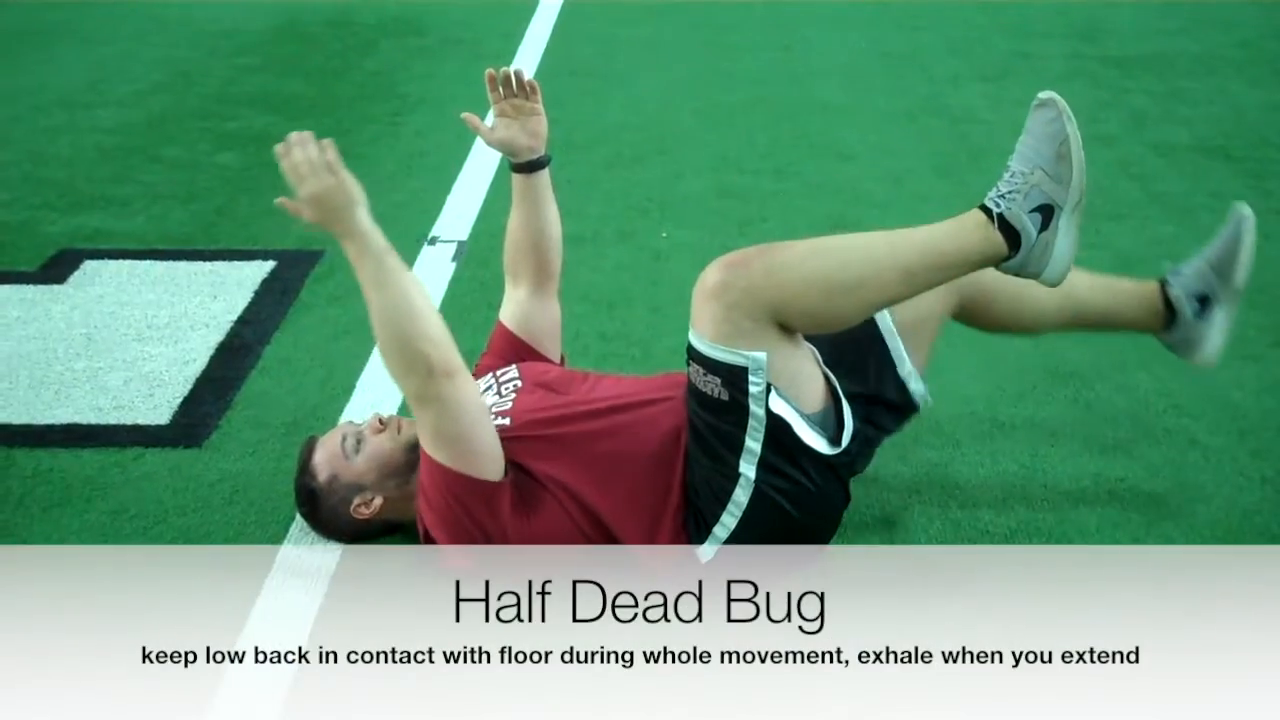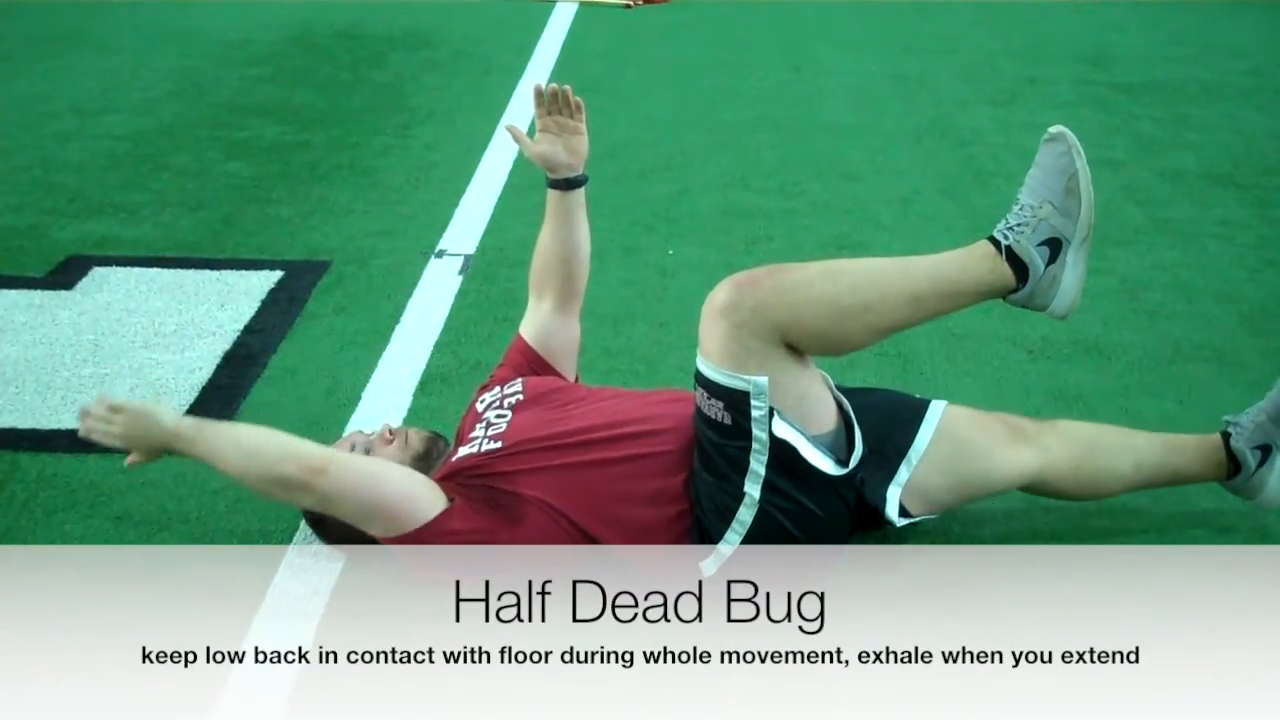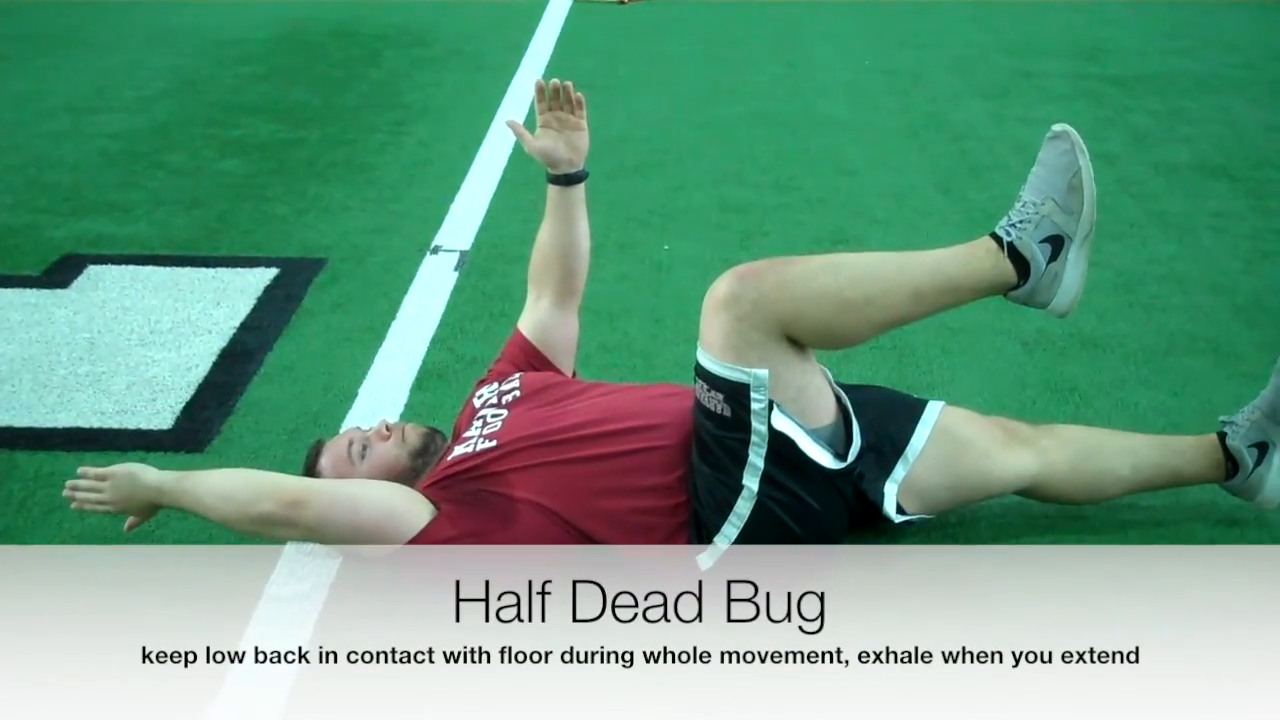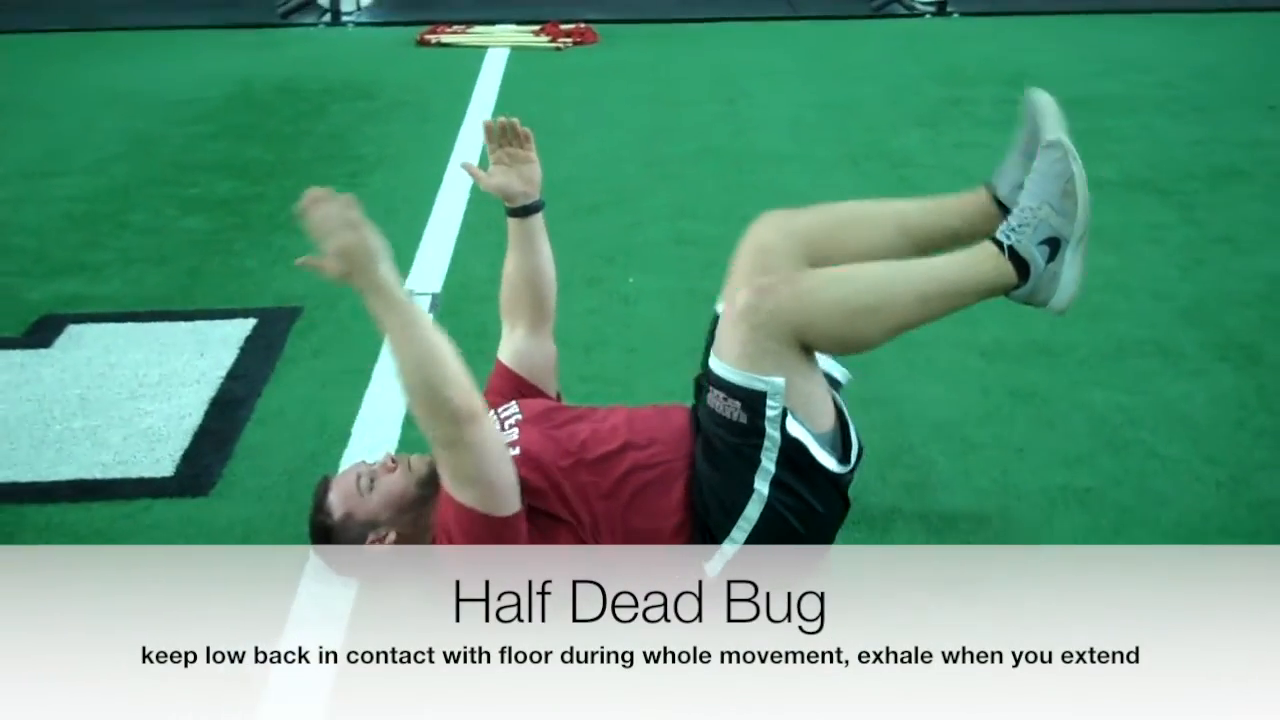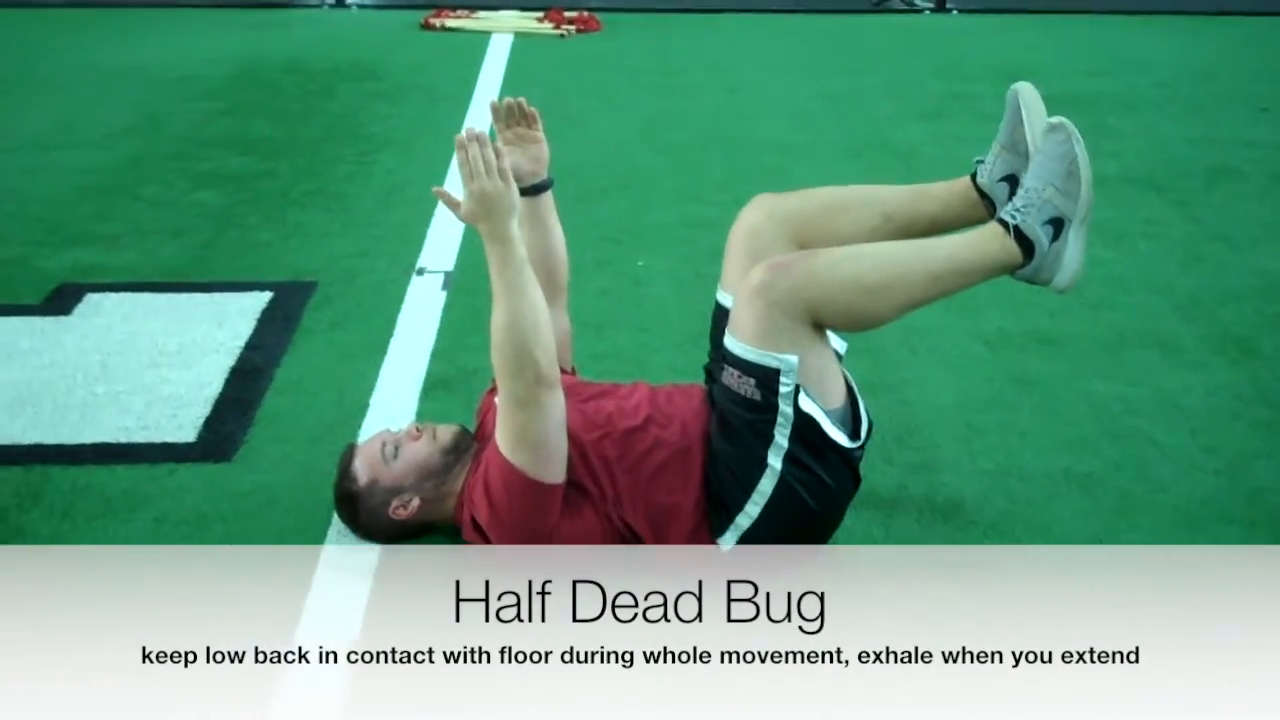
dt=1s
person 1, frame 1
left shoulder: (500, 386)
right shoulder: (455, 507)
left elbow: (532, 282)
right elbow: (431, 379)
left wrist: (527, 159)
right wrist: (352, 227)
left hip: (760, 437)
right hip: (746, 504)
left knee: (940, 263)
right knee: (733, 281)
left ankle: (1169, 306)
right ankle: (1009, 226)
person 1, frame 2
left shoulder: (504, 400)
right shoulder: (445, 518)
left elbow: (558, 295)
right elbow: (310, 476)
left wrist: (566, 178)
right wrist: (173, 427)
left hip: (779, 455)
right hip: (743, 513)
left knee: (1022, 444)
right knee: (742, 301)
right ankle: (1015, 259)
person 1, frame 3
left shoulder: (505, 394)
right shoulder: (444, 517)
left elbow: (555, 294)
right elbow: (290, 508)
left wrist: (565, 175)
right wrist: (159, 483)
left hip: (775, 446)
right hip: (744, 510)
left knee: (1011, 448)
right knee: (743, 295)
right ankle: (1018, 256)
person 1, frame 4
right shoulder: (468, 536)
left elbow: (529, 325)
right elbow: (455, 421)
left wrist: (524, 208)
right wrist: (378, 281)
left hip: (714, 449)
right hip: (744, 515)
left knee: (778, 234)
right knee: (765, 307)
left ankle: (999, 209)
right ankle: (1018, 262)
person 1, frame 5
left shoulder: (496, 425)
right shoulder: (500, 507)
left elbow: (545, 302)
right elbow: (535, 381)
left wrist: (532, 188)
right wrist: (498, 231)
left hip: (723, 425)
right hip: (759, 499)
left knee: (769, 220)
right knee: (778, 283)
left ankle: (989, 192)
right ankle: (1023, 240)
